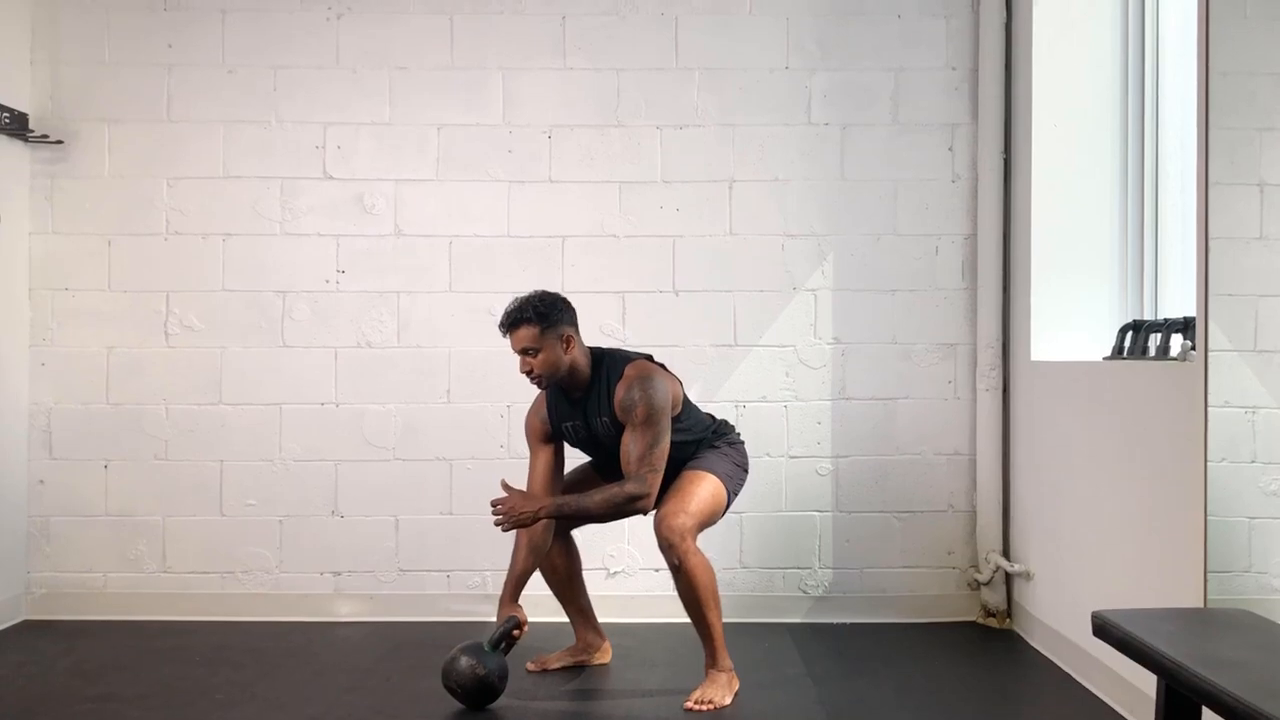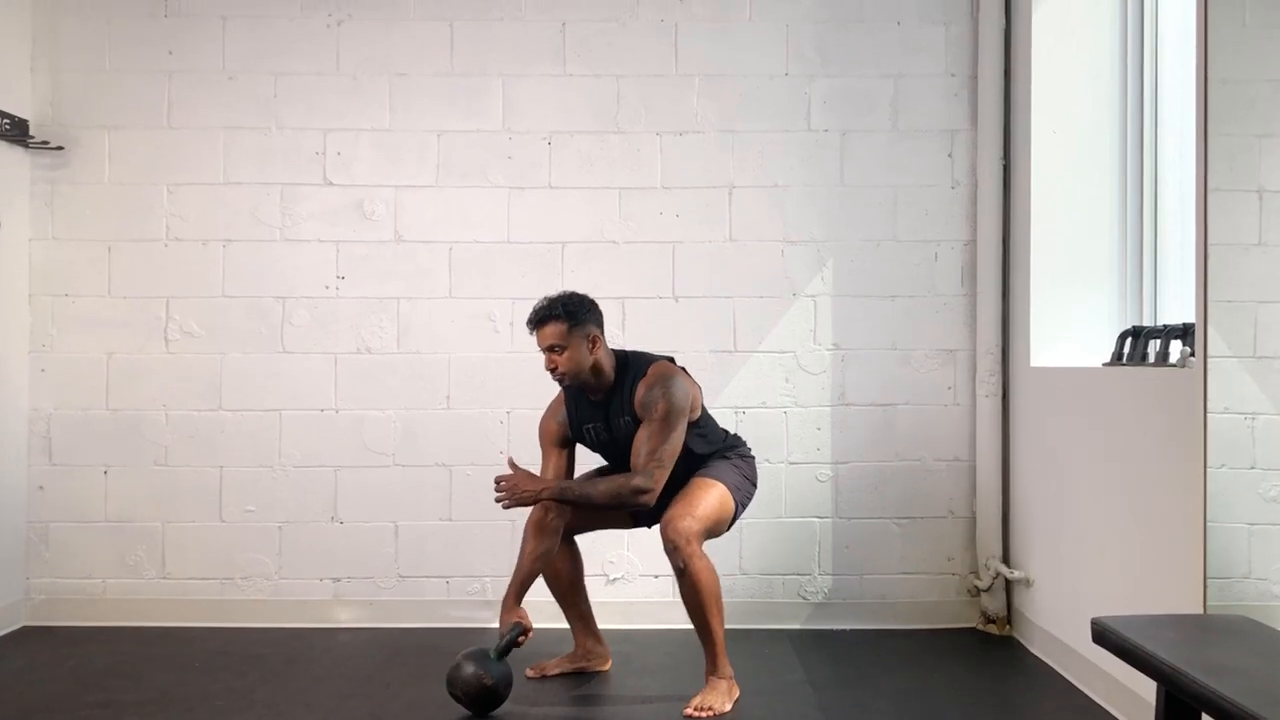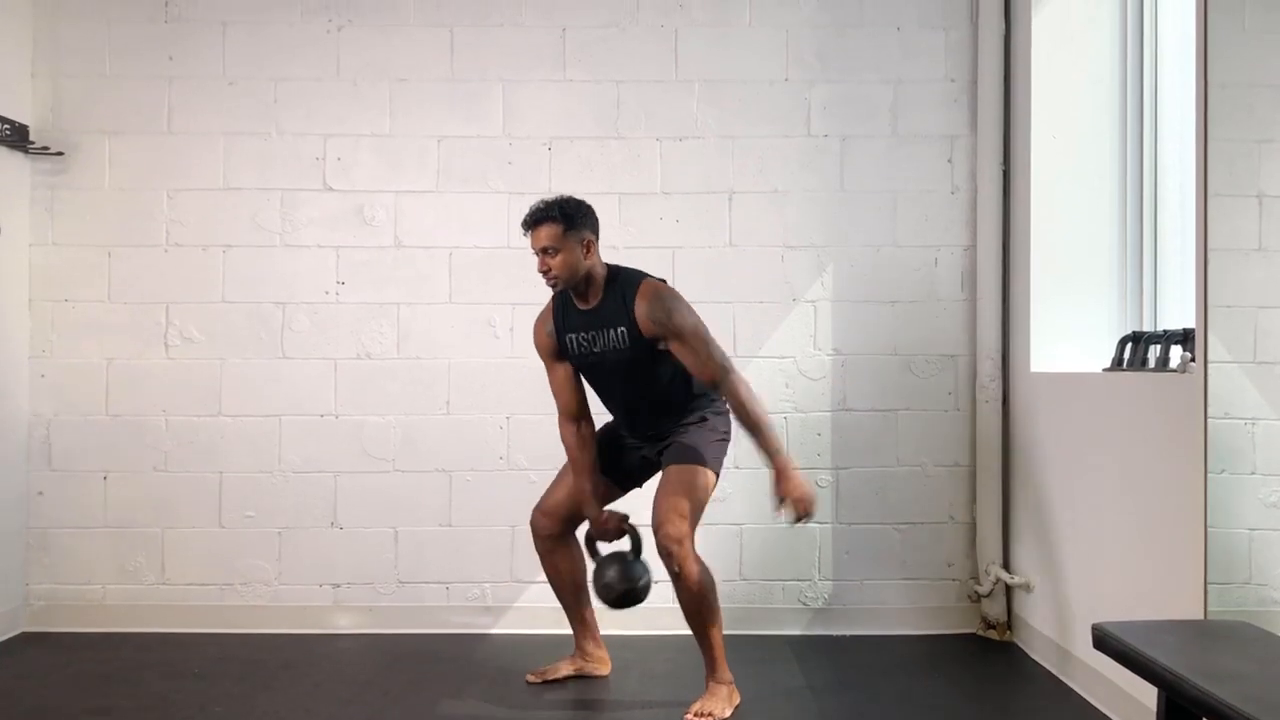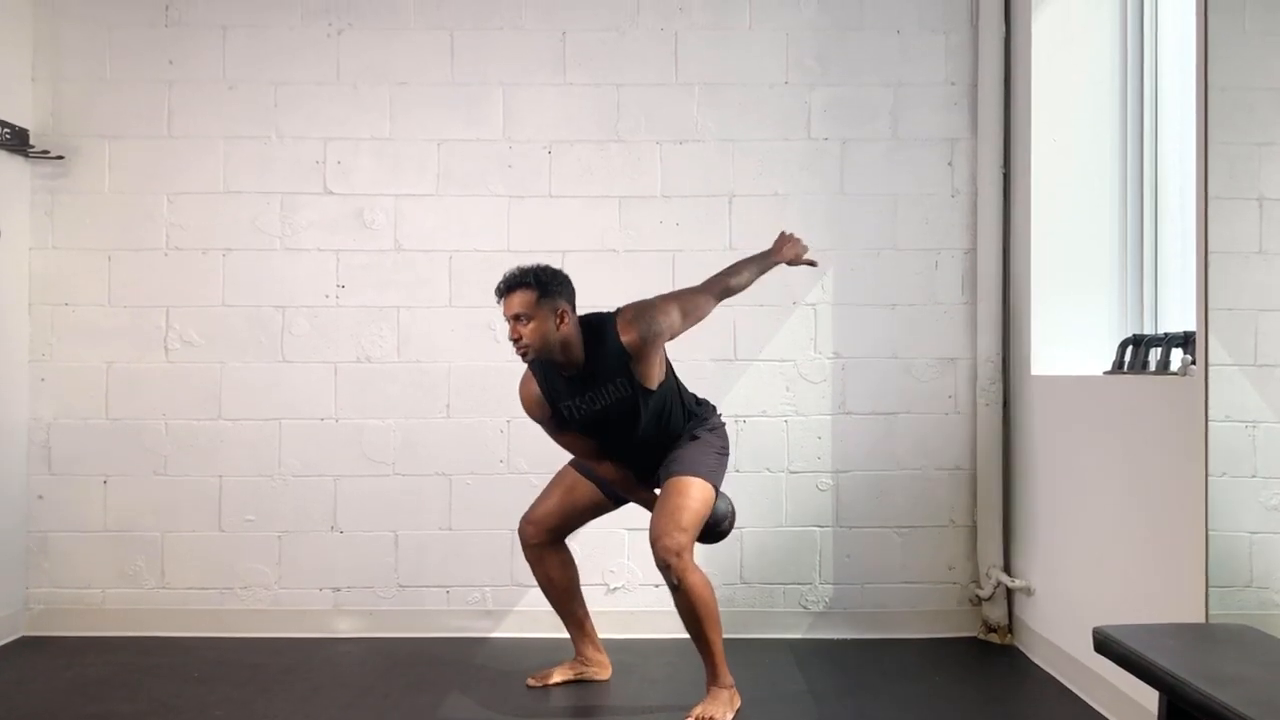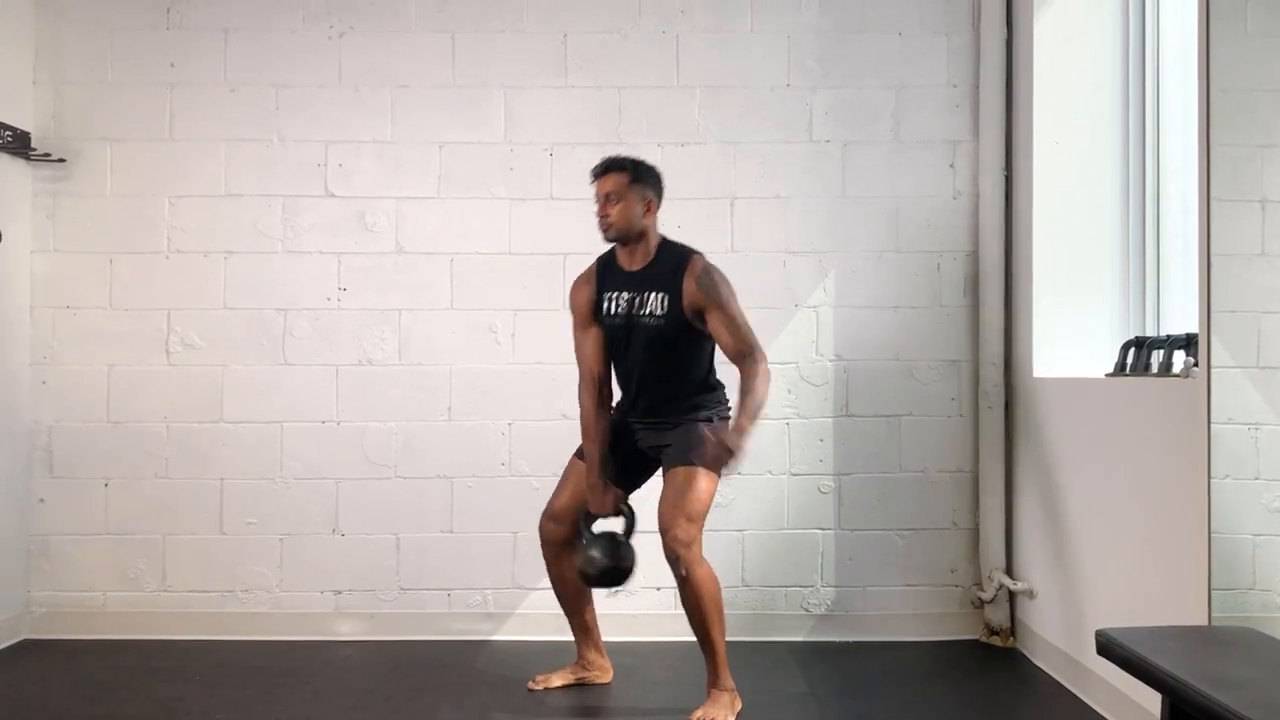
dt=0.3s
person 1, frame 1
left shoulder: (639, 385)
right shoulder: (544, 412)
left elbow: (642, 493)
right elbow: (540, 510)
left wrist: (544, 507)
right wrist: (509, 600)
left hip: (713, 453)
left knee: (673, 528)
right knee: (549, 519)
left ankle: (721, 668)
right ankle: (589, 640)
person 1, frame 2
left shoulder: (661, 385)
right shoulder: (560, 415)
left elbow: (644, 488)
right elbow: (548, 512)
left wrist: (547, 488)
right wrist: (512, 600)
left hip: (723, 466)
right hip: (647, 474)
left knee: (679, 531)
right knee: (556, 519)
left ankle: (721, 675)
right ankle: (590, 647)
person 1, frame 3
left shoulder: (649, 301)
right shoulder: (548, 325)
left elbow: (727, 382)
right elbow: (575, 420)
left wrist: (782, 466)
right wrist: (595, 507)
left hip: (692, 420)
right hip: (627, 429)
left knee: (671, 537)
right knee: (547, 520)
right ankle: (589, 650)
person 1, frame 4
left shoulder: (632, 332)
right shoulder: (535, 390)
left elbow: (711, 291)
right elbow: (601, 460)
left wrist: (777, 256)
right wrist: (656, 502)
left hip: (692, 438)
right hip: (616, 453)
left knee: (670, 548)
right knee: (535, 530)
right ankle: (588, 654)
person 1, frame 5
left shoulder: (695, 274)
right shoulder: (590, 286)
left elbow: (751, 359)
right elbow: (592, 381)
left wrist: (739, 428)
right wrist: (599, 481)
left hip: (693, 420)
right hip: (628, 420)
left knee: (679, 542)
right knee: (557, 527)
right ankle: (592, 659)
